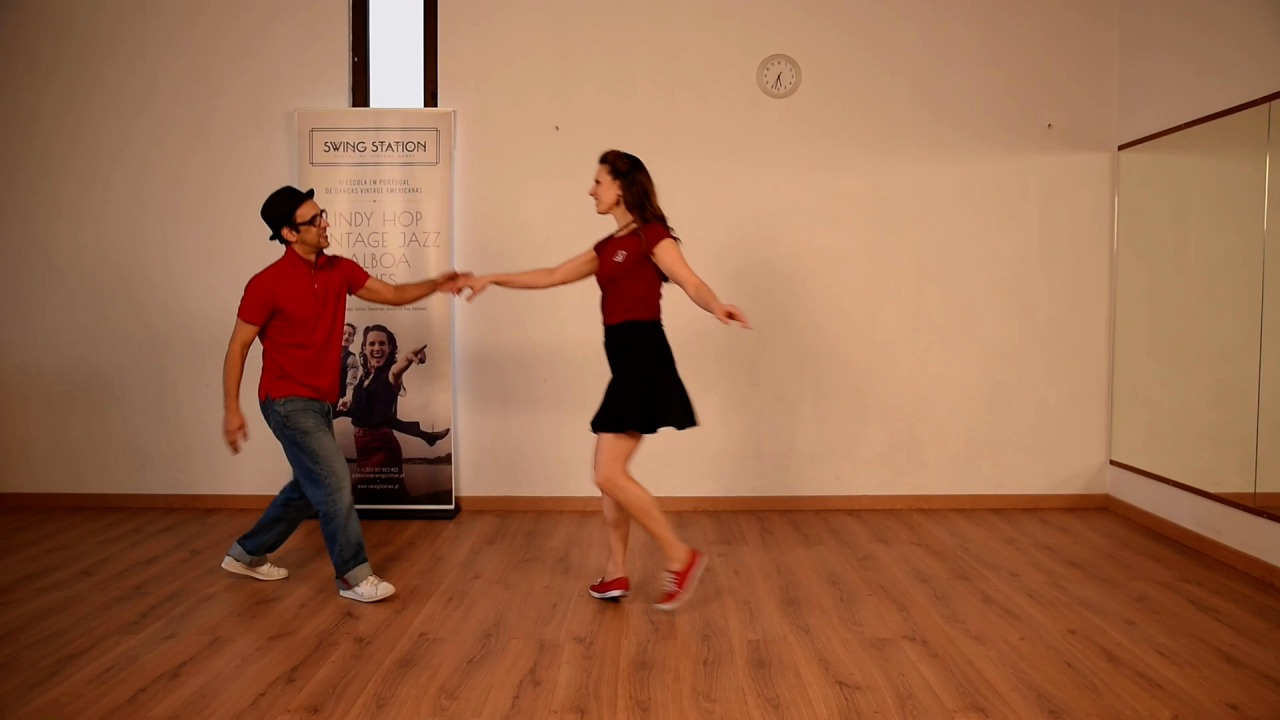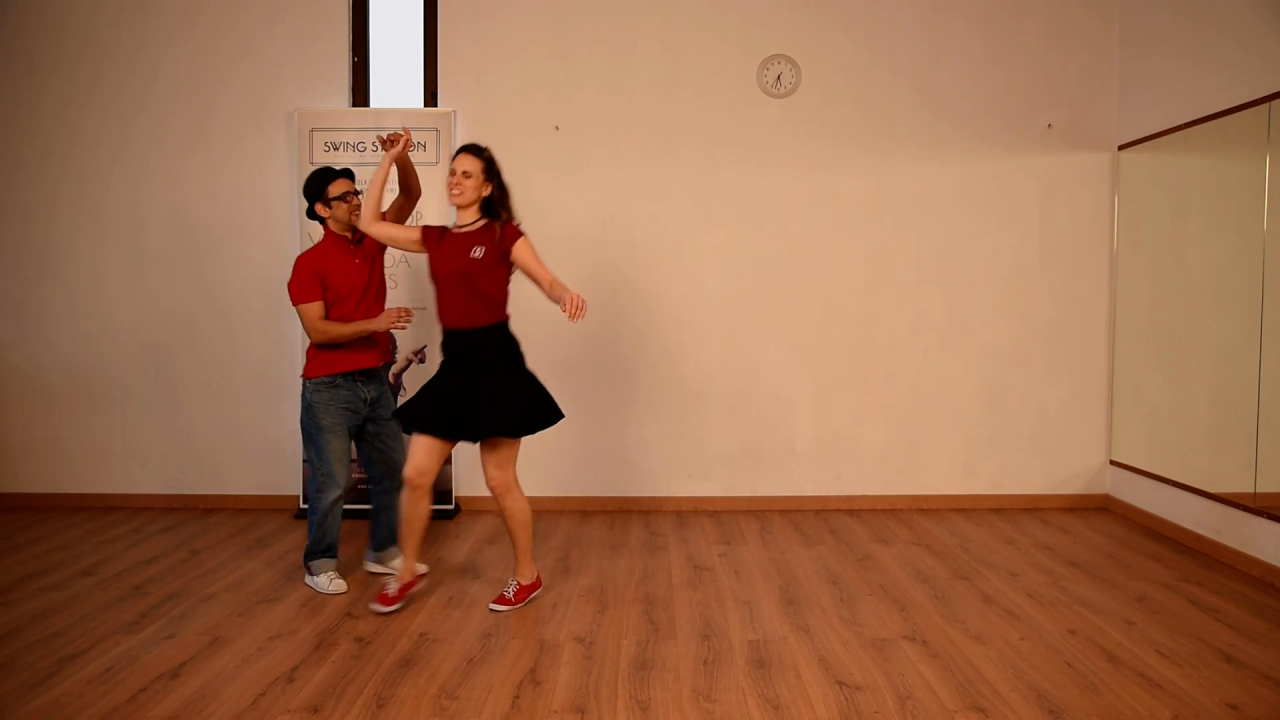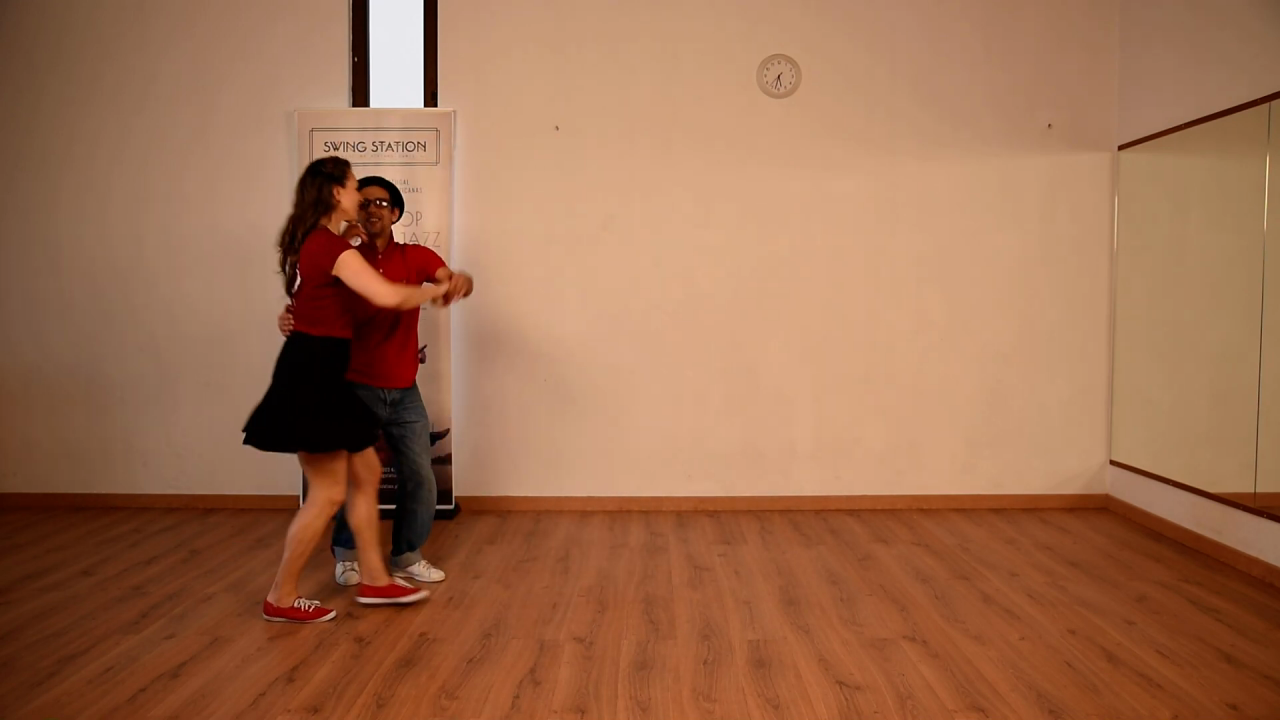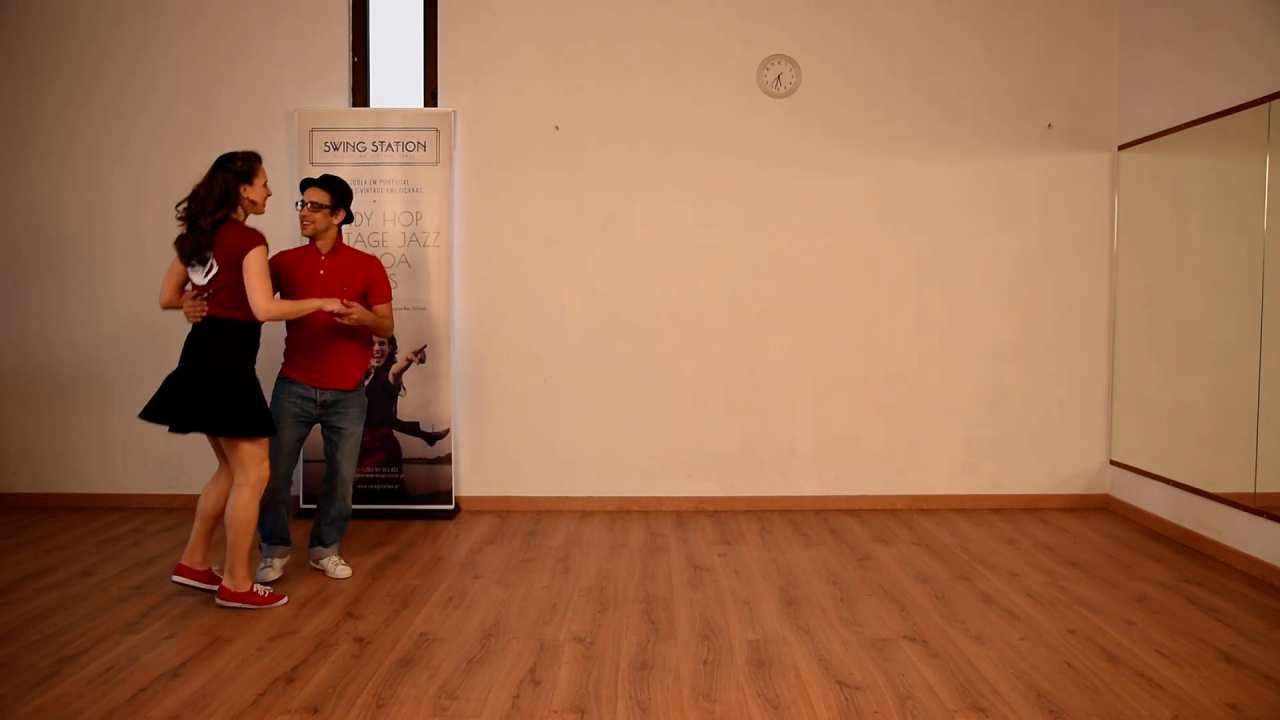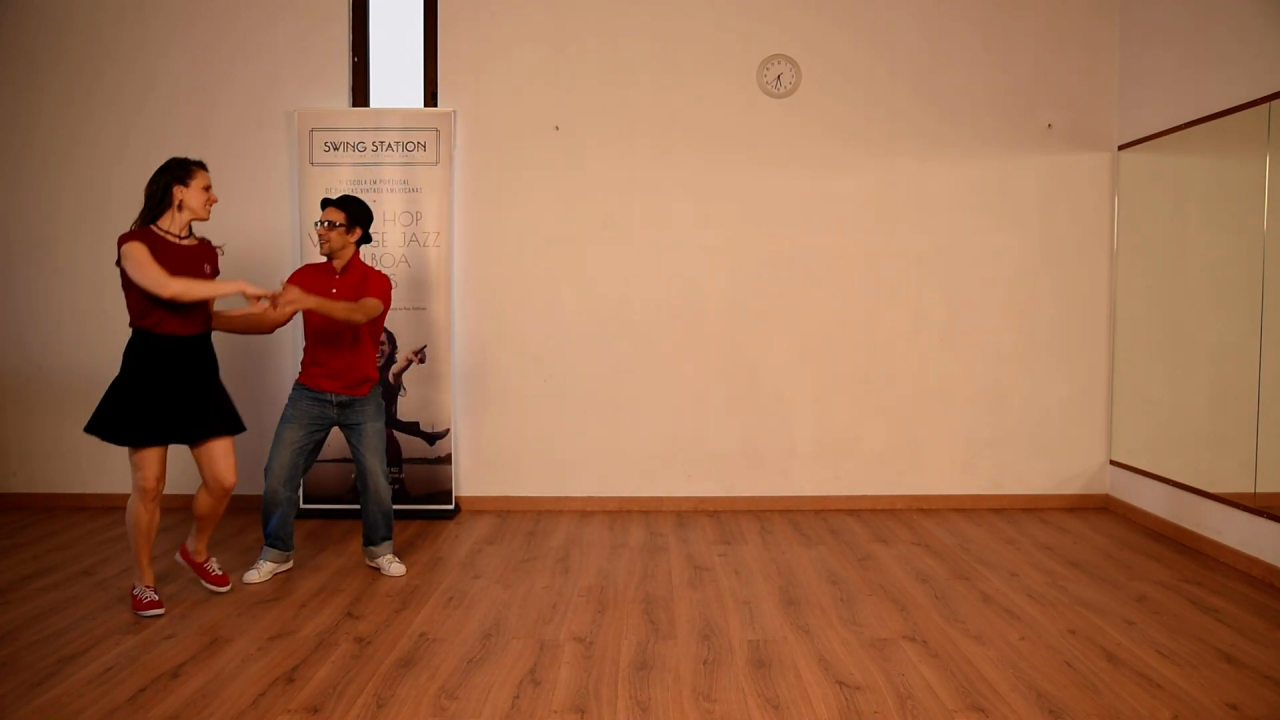
dt=0.7s
person 1, frame 1
left shoulder: (652, 237)
right shoulder: (609, 246)
left elbow: (694, 287)
right elbow: (554, 276)
left wrist: (718, 307)
right wrist: (494, 278)
left hip: (644, 362)
right hip: (629, 364)
left knee: (608, 474)
right knee: (614, 474)
left ankle: (680, 555)
right ankle: (617, 573)
person 1, frame 2
left shoulder: (503, 234)
right shoulder: (436, 238)
left elbow: (547, 282)
right elbow: (369, 225)
left wrist: (567, 296)
right wrist: (389, 160)
left hip: (496, 361)
right hip: (455, 364)
left knee: (500, 481)
right knee: (415, 475)
left ankle: (527, 575)
right ankle: (405, 574)
person 1, frame 3
left shoulder: (309, 243)
right shoulder: (333, 247)
right elbow: (389, 296)
right wrist: (429, 292)
left hip: (313, 371)
right hip: (311, 375)
left knee: (366, 474)
right knee: (328, 495)
left ankle: (375, 578)
right ankle: (281, 597)
person 1, frame 4
left shoulder: (193, 236)
right shoulder: (249, 240)
left elbow: (168, 298)
right elbow: (265, 309)
right wrist: (319, 303)
left hip: (203, 356)
right hip: (226, 361)
left knee: (233, 468)
right knee: (253, 474)
left ankle: (193, 561)
right ankle: (237, 584)
person 1, frame 5
left shoulder: (205, 251)
right shoulder: (134, 242)
right elbow: (165, 289)
left wrist: (257, 313)
right wrist: (236, 286)
left hip: (199, 368)
right hip: (150, 368)
left knee: (223, 479)
right knee: (149, 486)
left ankle: (196, 550)
right ankle: (143, 580)
person 2, frame 1
left shoulder: (340, 269)
right shoulder: (266, 285)
left elbow: (392, 296)
right elbow: (237, 348)
left wrist: (435, 285)
right wrist: (232, 408)
left hip: (320, 402)
right hip: (289, 403)
left knee: (307, 487)
right knee: (333, 482)
left ankle: (245, 554)
right ankle: (354, 578)
person 2, frame 2
left shoulder: (371, 239)
right shoulder: (309, 264)
left elbow: (410, 196)
right elbow: (316, 330)
left wrist: (400, 158)
right wrist: (374, 323)
left hip: (375, 382)
right hip: (329, 388)
left knee: (392, 470)
right knee: (331, 483)
left ankle: (383, 552)
right ankle: (319, 565)
person 2, frame 3
left shoulder: (416, 257)
left elbow: (456, 282)
left wrist: (460, 283)
right wrist: (290, 320)
left hip: (404, 392)
right hip: (356, 389)
left knee: (419, 475)
left ankle: (407, 556)
right ankle: (347, 557)
person 2, frame 4
left shoulder: (367, 266)
right shoulder: (284, 263)
left elbow: (386, 324)
left wrist: (363, 318)
right wrist: (203, 308)
left hip: (346, 393)
right hip: (294, 388)
left knee: (341, 478)
right knee: (274, 471)
left ankle: (325, 549)
right ankle: (274, 551)
person 2, frame 5
left shoulder: (376, 282)
right shoulder: (305, 275)
left elbow: (360, 313)
right elbow: (268, 320)
left wrist: (308, 301)
right wrist: (209, 321)
left hip: (361, 398)
right hip: (309, 394)
left knee: (375, 478)
right knee: (279, 476)
left ankle: (379, 549)
right ankle: (276, 553)
